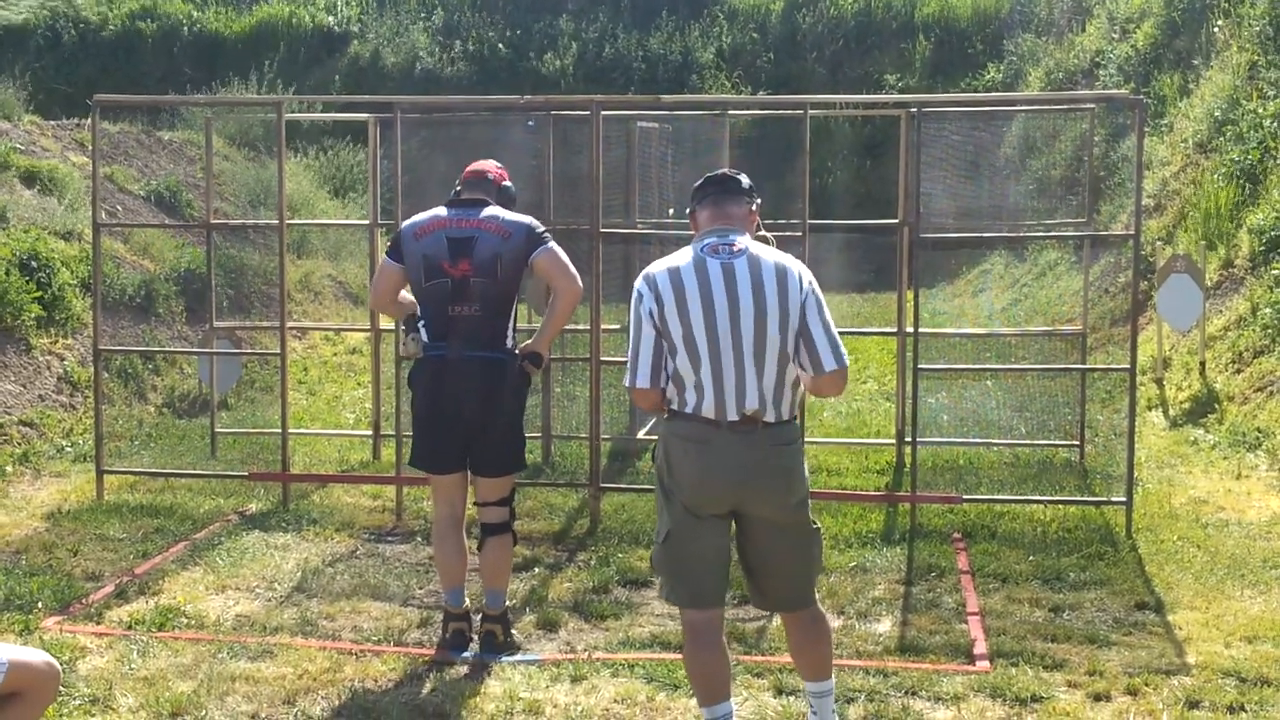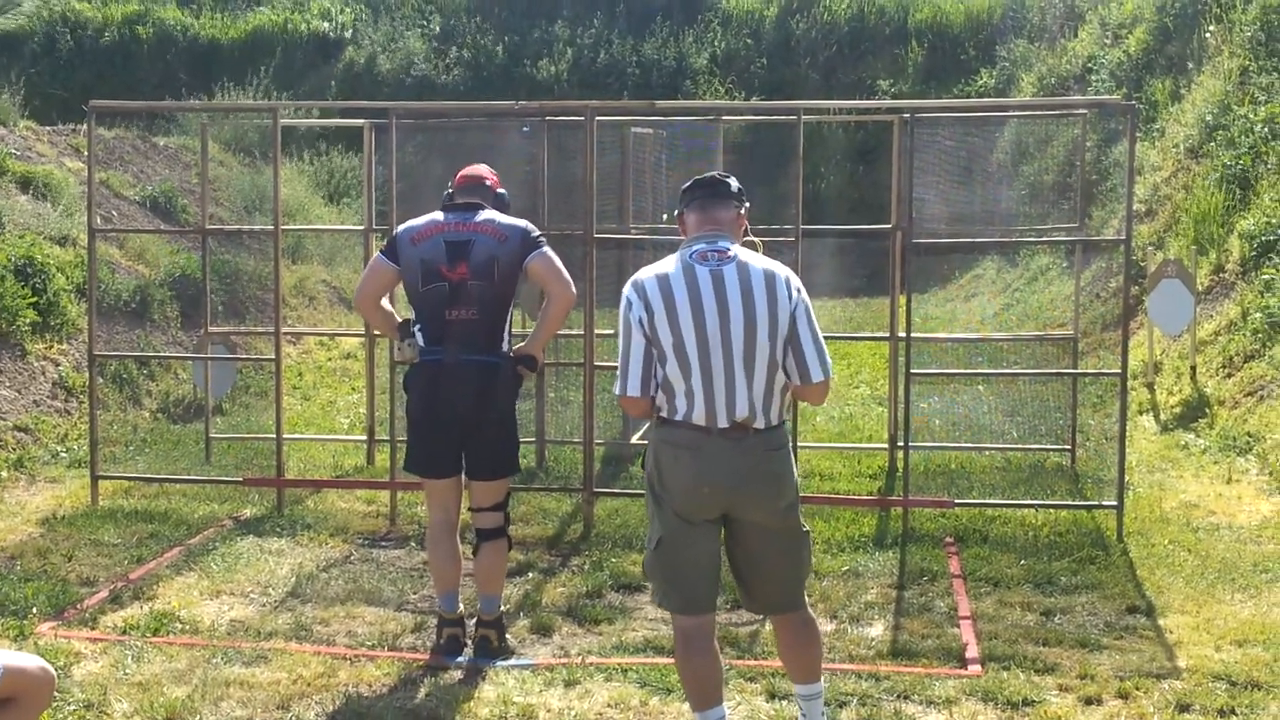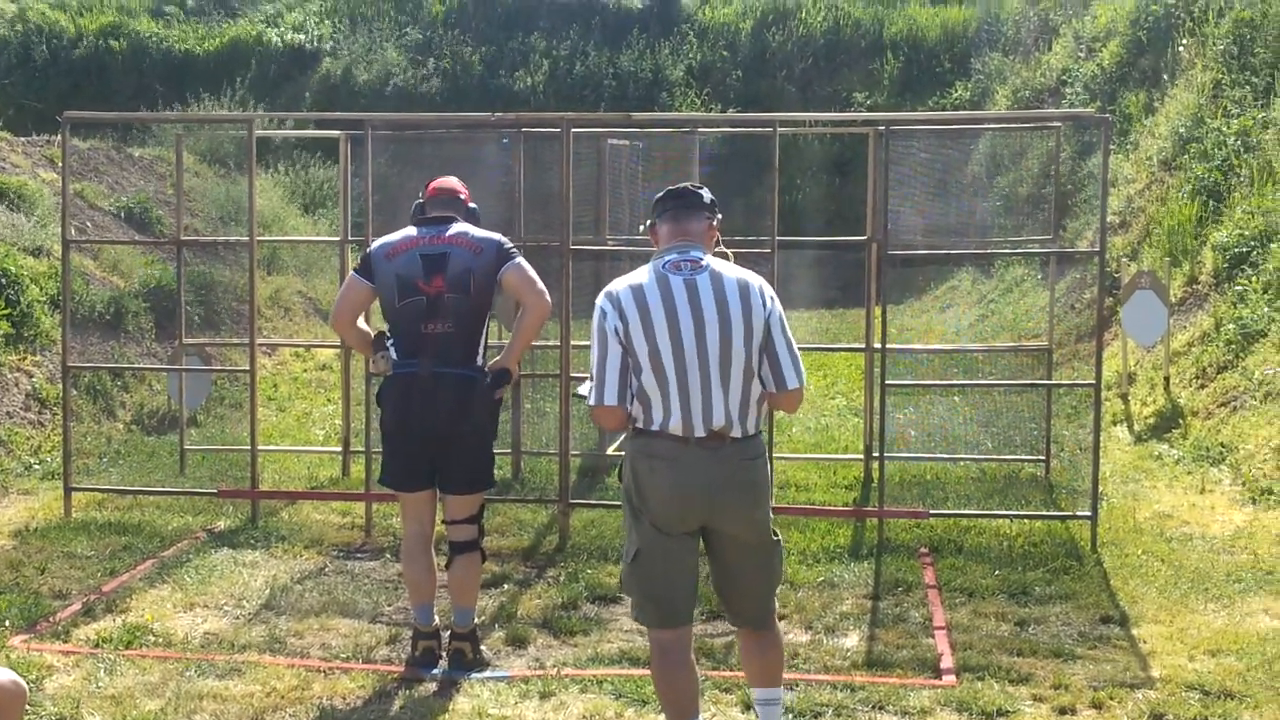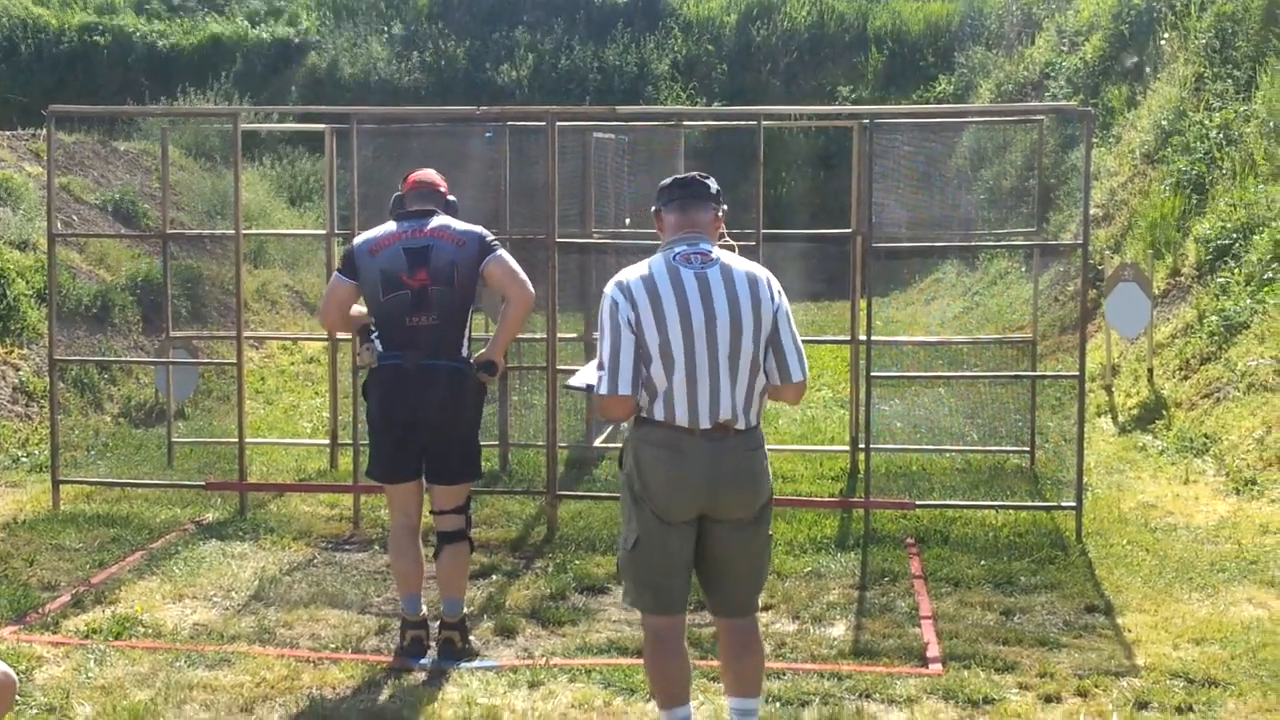
dt=0.4s
person 1, frame 1
left shoulder: (657, 280)
right shoulder: (791, 273)
left elbow: (645, 396)
right elbow: (832, 380)
left hip: (693, 453)
right hip: (773, 452)
left knee: (700, 612)
right knee: (797, 600)
person 1, frame 2
left shoulder: (646, 287)
right shoulder: (779, 280)
left elbow: (635, 403)
right elbow: (815, 389)
left hip: (683, 460)
right hip: (762, 457)
left knee: (691, 617)
right knee: (788, 604)
person 1, frame 3
left shoulder: (619, 298)
right shoulder: (753, 289)
left elbow: (608, 416)
right elbow: (790, 397)
left hip: (661, 470)
right hip: (740, 468)
left knee: (669, 629)
right knee: (755, 616)
person 1, frame 4
left shoulder: (628, 288)
right shoulder: (759, 282)
left elbow: (616, 406)
right elbow: (791, 389)
left hip: (661, 461)
right hip: (738, 459)
left knee: (662, 617)
right knee: (738, 613)
person 2, frame 1
left shoulder: (414, 229)
right shoulder: (518, 227)
left elbow: (380, 297)
right elbow: (569, 286)
right wrist: (539, 346)
left hip: (435, 378)
right hip: (494, 378)
left knee: (446, 508)
right knee: (496, 509)
left ankle: (455, 620)
right ankle: (494, 622)
person 2, frame 2
left shoulder: (410, 233)
right shoulder: (515, 231)
left elbow: (365, 298)
right elbow: (563, 291)
right wrist: (532, 349)
left hip: (430, 382)
right hip: (489, 381)
left knee: (441, 514)
right knee: (491, 514)
left ankle: (449, 625)
right ankle: (488, 627)
person 2, frame 3
left shoulder: (384, 249)
right shoulder: (488, 244)
left elbow: (341, 317)
right elbow: (538, 301)
right wrist: (508, 362)
left hip: (405, 396)
right hip: (465, 395)
left knee: (416, 526)
right knee: (465, 527)
left ankle: (425, 638)
right ankle: (463, 639)
person 2, frame 4
left shoulder: (366, 244)
right shoulder: (470, 237)
left elbow: (330, 316)
right elbow: (521, 293)
right wrist: (493, 354)
left hip: (391, 388)
right hip: (450, 386)
left knee: (403, 517)
right knee: (452, 516)
left ankle: (412, 629)
right ankle: (452, 629)
